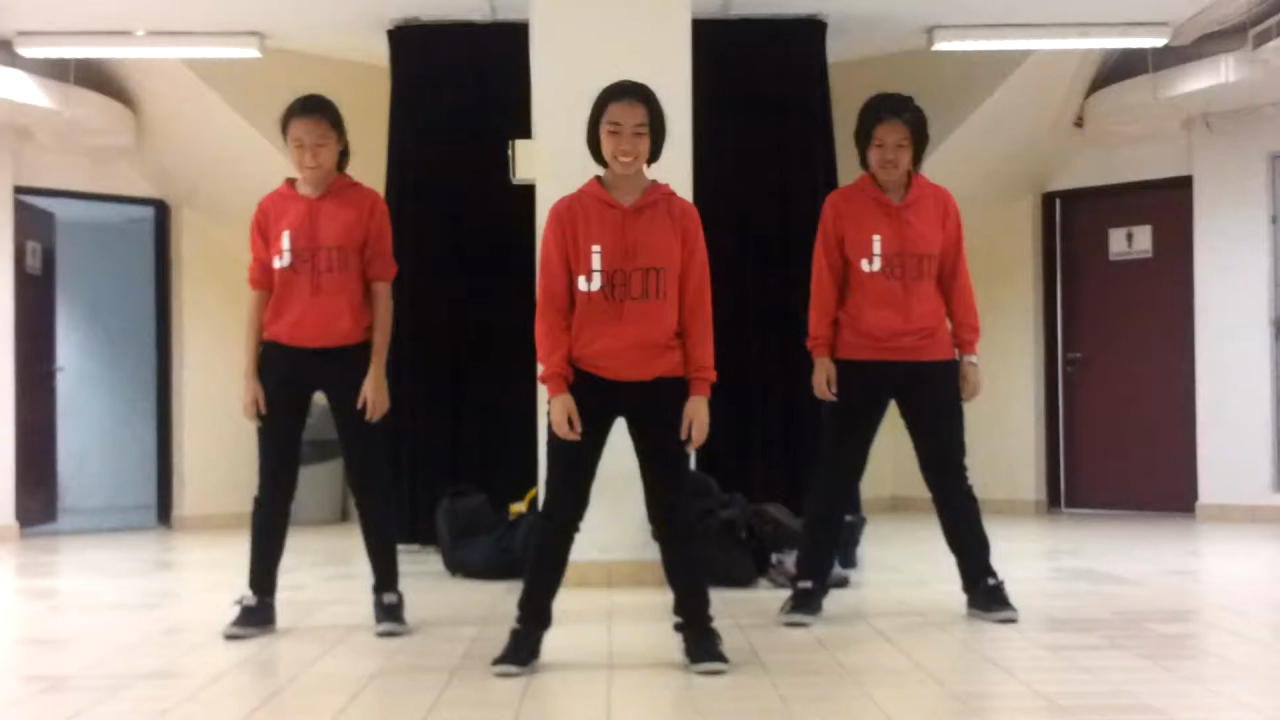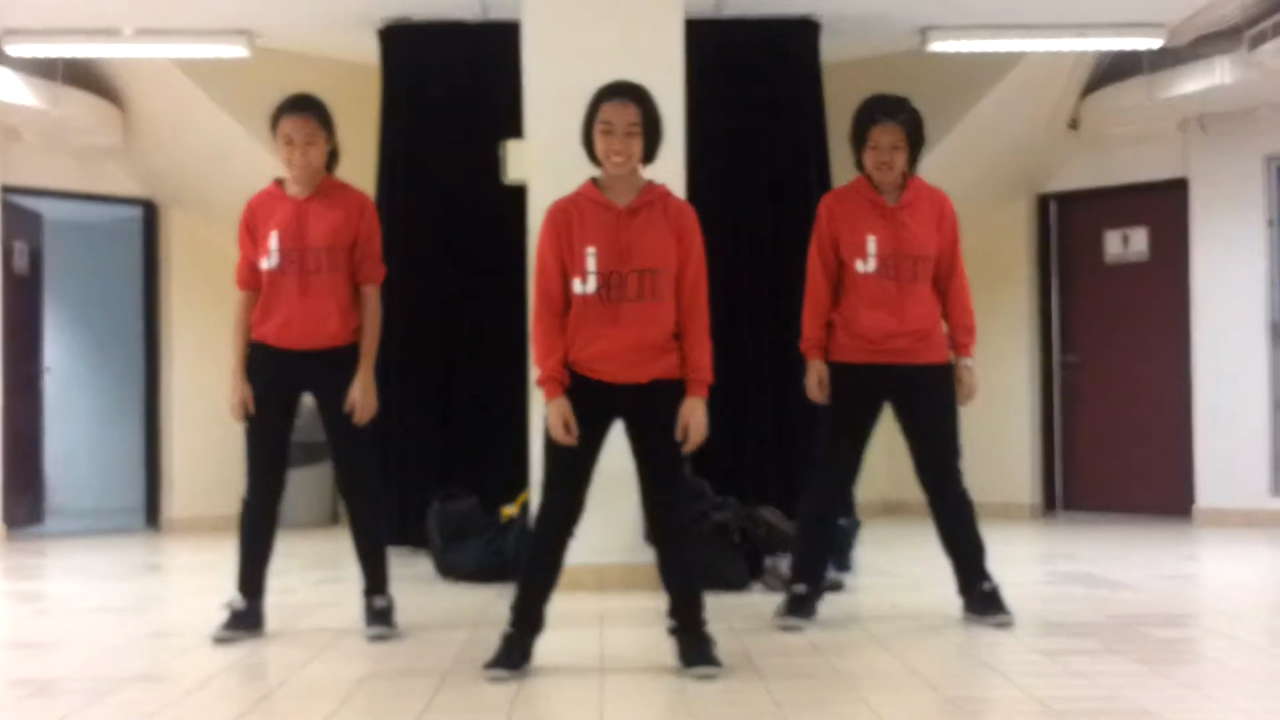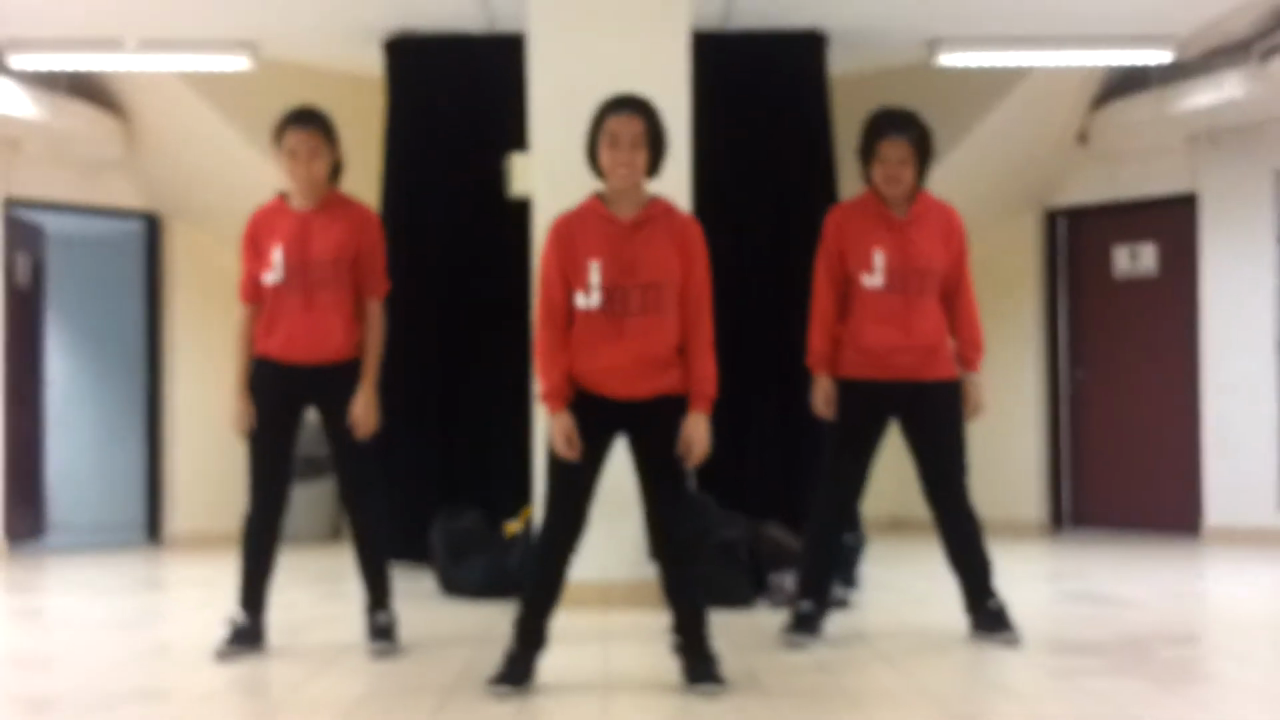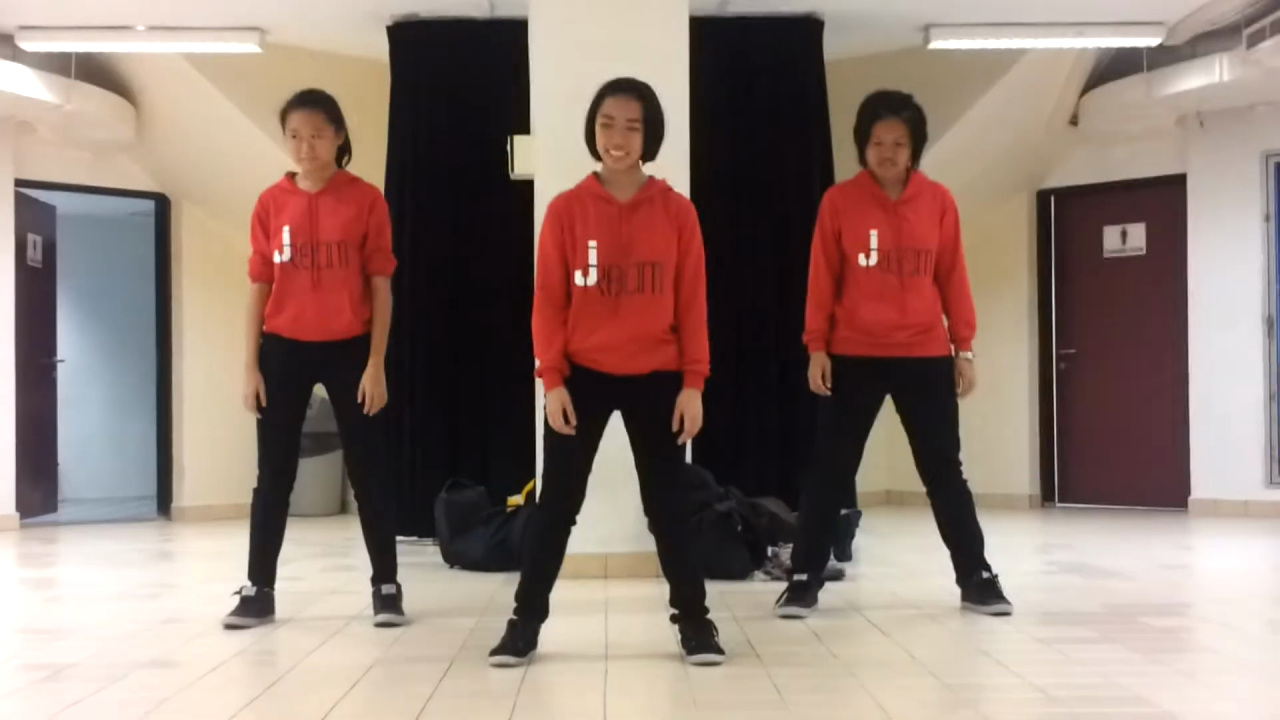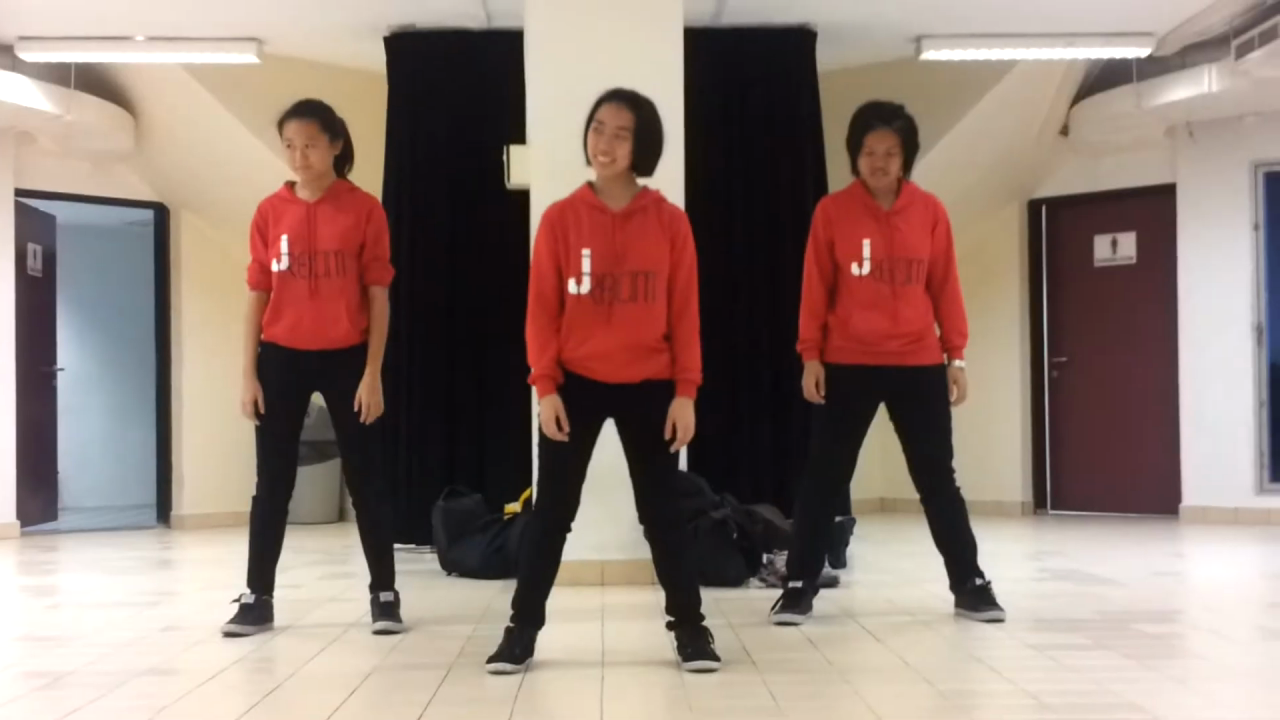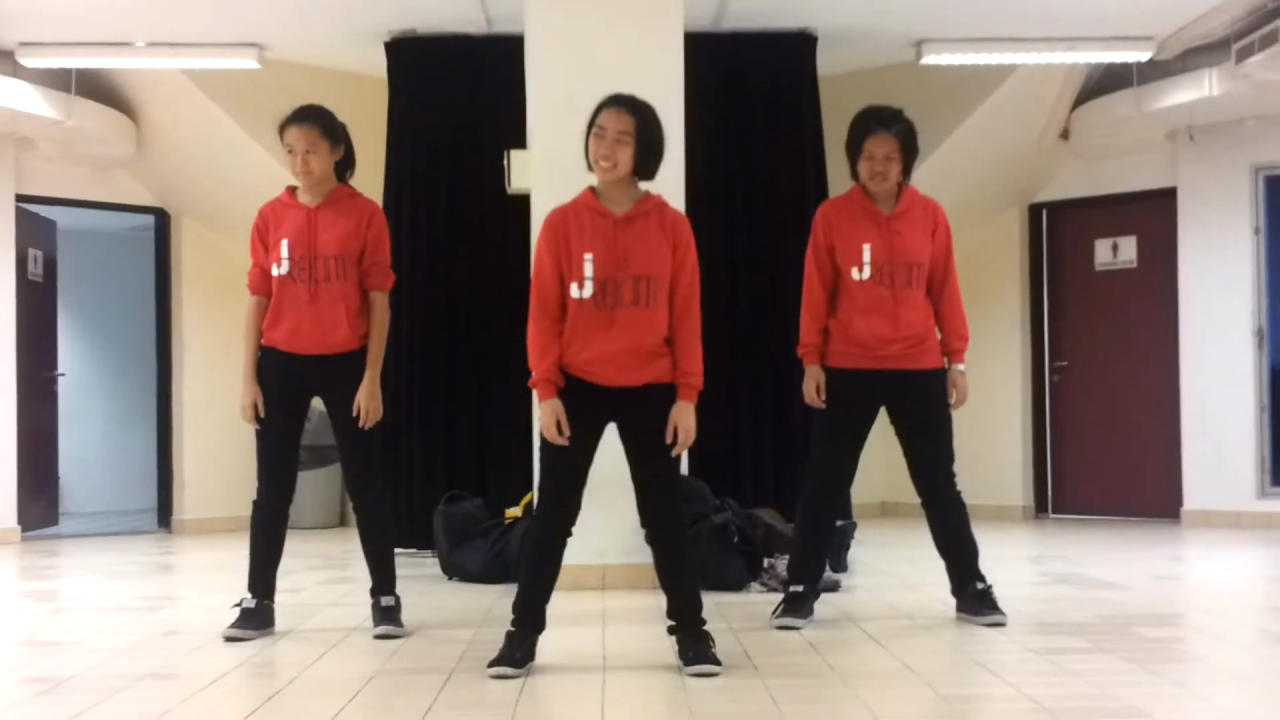
dt=0.3s
person 1, frame 1
left shoulder: (680, 215)
right shoulder: (568, 214)
left elbow: (697, 306)
right elbow: (552, 307)
left wrist: (700, 389)
right wrist: (557, 386)
left hip: (661, 384)
right hip: (586, 383)
left knee: (673, 512)
right knee: (560, 510)
left ankle: (697, 628)
right ankle: (528, 630)
person 1, frame 2
left shoulder: (677, 215)
right shoulder: (565, 215)
left elbow: (694, 309)
right elbow: (548, 309)
left wrist: (697, 391)
right wrist: (553, 388)
left hip: (659, 388)
right hip: (584, 386)
left knee: (669, 513)
right knee: (557, 512)
left ankle: (691, 631)
right ankle: (521, 633)
person 1, frame 3
left shoulder: (681, 230)
right shoulder: (569, 229)
left elbow: (699, 323)
right elbow: (552, 323)
left wrist: (700, 405)
right wrist: (556, 403)
left hip: (662, 402)
right hip: (587, 401)
left knee: (674, 530)
right knee: (559, 527)
left ankle: (695, 648)
right ankle: (524, 650)
person 1, frame 4
left shoulder: (676, 211)
right shoulder: (566, 209)
left elbow: (692, 301)
right elbow: (549, 301)
left wrist: (694, 382)
right wrist: (552, 380)
left hip: (657, 379)
right hip: (582, 377)
left knee: (668, 504)
right knee: (557, 502)
left ankle: (693, 619)
right ankle: (525, 622)
person 1, frame 5
left shoulder: (669, 221)
right shoulder: (560, 218)
left elbow: (684, 311)
right elbow: (542, 309)
left wrist: (686, 391)
right wrist: (545, 387)
left hip: (650, 387)
right hip: (575, 385)
left knee: (661, 511)
right knee: (551, 510)
left ankle: (689, 626)
right ankle: (522, 630)
person 1, frame 6
left shoulder: (671, 226)
right shoulder: (562, 223)
left elbow: (686, 316)
right elbow: (545, 314)
left wrist: (687, 394)
right wrist: (546, 390)
left hip: (652, 390)
right hip: (578, 388)
left knee: (664, 514)
right knee: (552, 513)
left ankle: (690, 631)
right ankle: (522, 634)
person 2, frame 1
left shoulder: (366, 206)
right shoulder: (270, 210)
left elbow: (381, 293)
right elbow: (260, 295)
left wrist: (378, 371)
right wrist: (250, 374)
left hip: (348, 356)
right hip: (283, 357)
left knee: (367, 478)
right knee: (274, 482)
left ankle: (387, 594)
right ankle: (259, 599)
person 2, frame 2
left shoulder: (355, 207)
right shoulder: (258, 210)
left elbow: (370, 295)
right elbow: (247, 297)
left wrist: (366, 372)
right wrist: (238, 374)
left hip: (336, 358)
right hip: (271, 360)
left knee: (356, 480)
right knee: (262, 485)
left ankle: (378, 598)
right ankle: (247, 603)
person 2, frame 3
left shoulder: (359, 220)
right shoulder: (262, 223)
left elbow: (373, 308)
right elbow: (251, 309)
left wrist: (368, 386)
right wrist: (241, 388)
left hip: (340, 371)
right hip: (275, 372)
left knee: (359, 494)
right knee: (265, 499)
left ankle: (380, 613)
right ankle: (249, 619)
person 2, frame 4
left shoulder: (366, 200)
right shoulder: (270, 203)
left elbow: (381, 287)
right elbow: (260, 289)
left wrist: (376, 364)
right wrist: (250, 366)
left hip: (348, 350)
right hip: (284, 351)
left knee: (364, 470)
right knee: (273, 473)
left ankle: (386, 586)
right ankle: (258, 590)
person 2, frame 5
left shoulder: (364, 210)
right shoulder: (269, 212)
left elbow: (378, 296)
right elbow: (258, 297)
left wrist: (373, 373)
right wrist: (248, 374)
left hip: (345, 358)
right hip: (282, 359)
left knee: (363, 478)
right knee: (272, 482)
left ankle: (384, 593)
right ankle: (257, 598)
person 2, frame 6
left shoulder: (364, 215)
right shoulder: (270, 217)
left elbow: (378, 301)
right elbow: (258, 301)
left wrist: (372, 377)
right wrist: (248, 378)
left hip: (345, 362)
right hip: (281, 363)
left knee: (363, 482)
right knee: (272, 486)
left ankle: (385, 598)
right ankle: (258, 602)
person 3, frame 1
left shoulder: (940, 204)
right shoulder: (841, 205)
left elbow: (955, 280)
right elbow: (826, 283)
left wrist: (969, 350)
right wrist: (821, 352)
left hip: (931, 360)
right hip: (858, 361)
left knee: (949, 477)
right knee: (835, 476)
left ankle: (982, 584)
right ankle: (809, 586)
person 3, frame 2
left shoulder: (936, 206)
right shoulder: (836, 207)
left elbow: (952, 282)
right elbow: (820, 285)
left wrist: (963, 353)
right wrist: (813, 354)
left hip: (925, 364)
right hip: (851, 364)
left knee: (944, 480)
right knee: (829, 479)
left ankle: (978, 588)
right ankle: (803, 590)
person 3, frame 3
left shoulder: (944, 220)
right shoulder: (843, 220)
left elbow: (959, 297)
right elbow: (826, 298)
left wrist: (970, 367)
right wrist: (821, 369)
left hip: (933, 379)
right hip: (858, 379)
left knee: (950, 497)
right knee: (835, 495)
left ankle: (985, 606)
right ankle: (809, 606)
person 3, frame 4
left shoulder: (938, 201)
right shoulder: (839, 201)
left elbow: (952, 276)
right elbow: (823, 278)
left wrist: (964, 346)
right wrist: (816, 347)
left hip: (927, 357)
right hip: (854, 357)
left knee: (944, 472)
right knee: (830, 470)
left ankle: (976, 578)
right ankle: (804, 579)
person 3, frame 5
left shoulder: (930, 211)
right shoulder: (832, 211)
left elbow: (944, 285)
right elbow: (816, 287)
left wrist: (956, 354)
right wrist: (810, 355)
left hip: (919, 365)
right hip: (847, 365)
left knee: (937, 479)
right knee: (824, 478)
left ankle: (969, 585)
right ankle: (799, 586)
person 3, frame 6
left shoulder: (930, 215)
right shoulder: (832, 216)
left elbow: (944, 289)
right elbow: (816, 291)
left wrist: (956, 358)
right wrist: (811, 359)
left hip: (920, 368)
right hip: (847, 369)
left knee: (938, 483)
right knee: (826, 482)
left ankle: (971, 588)
right ankle: (800, 590)
